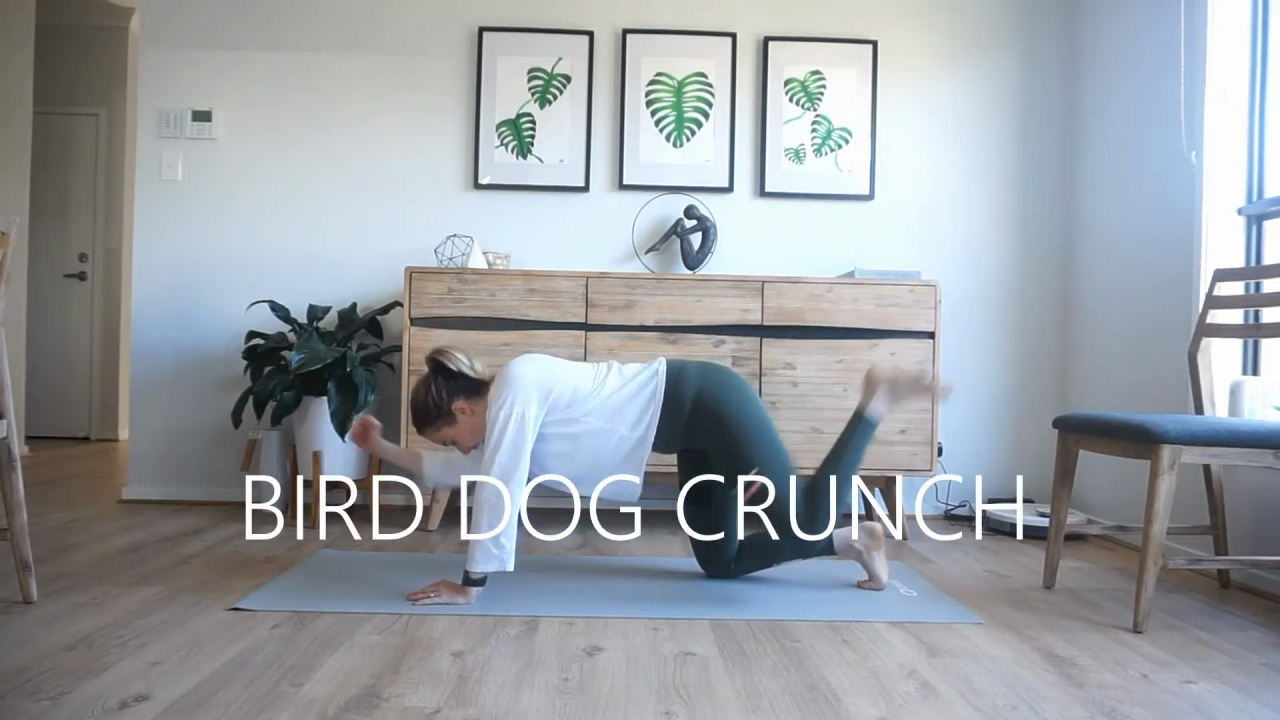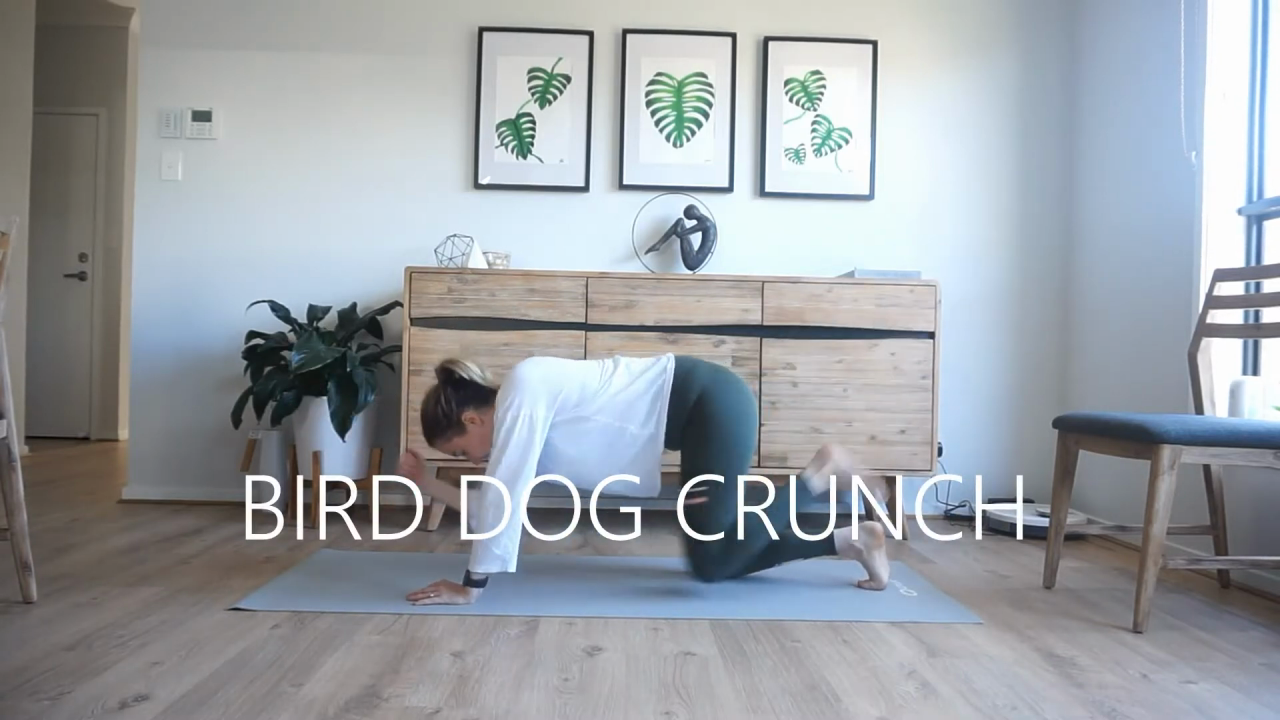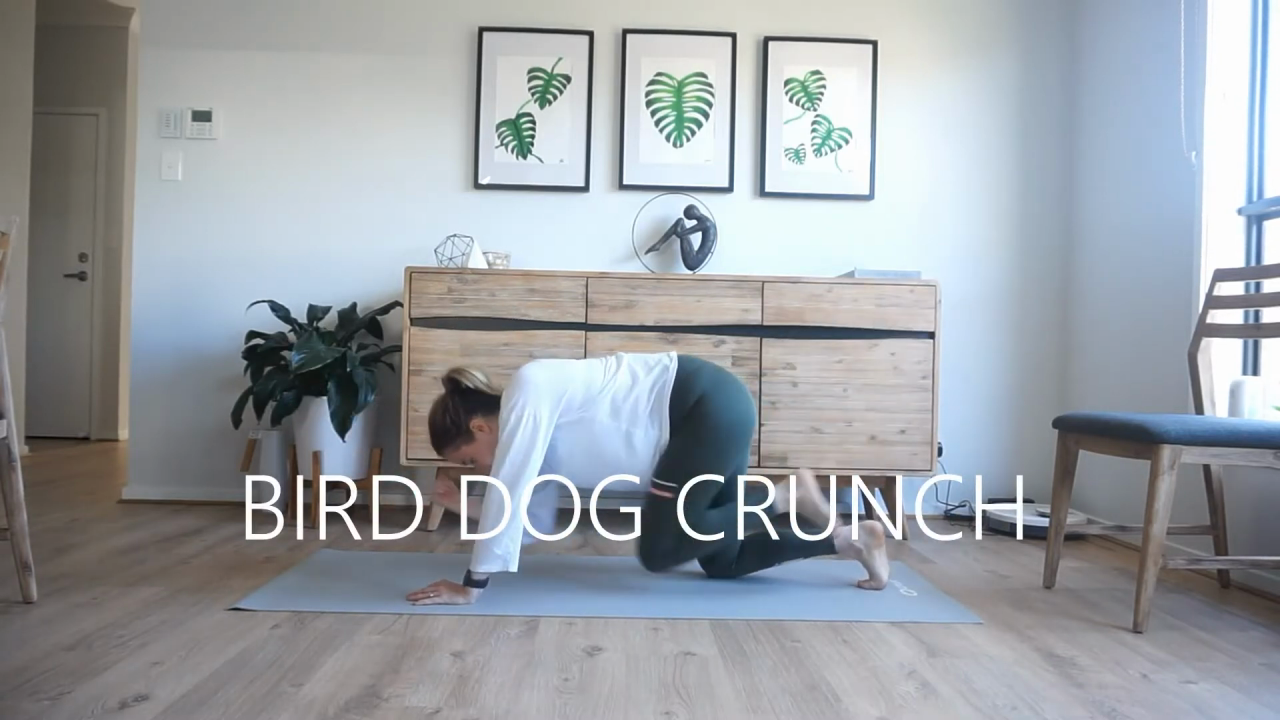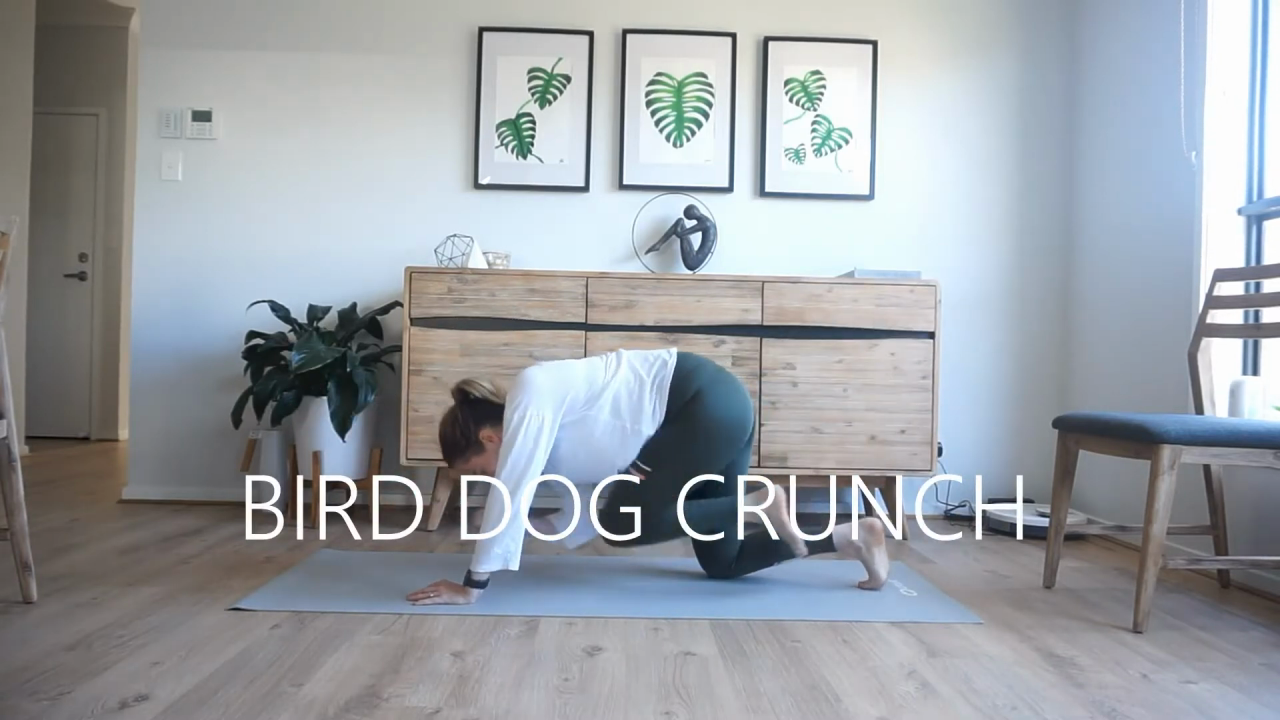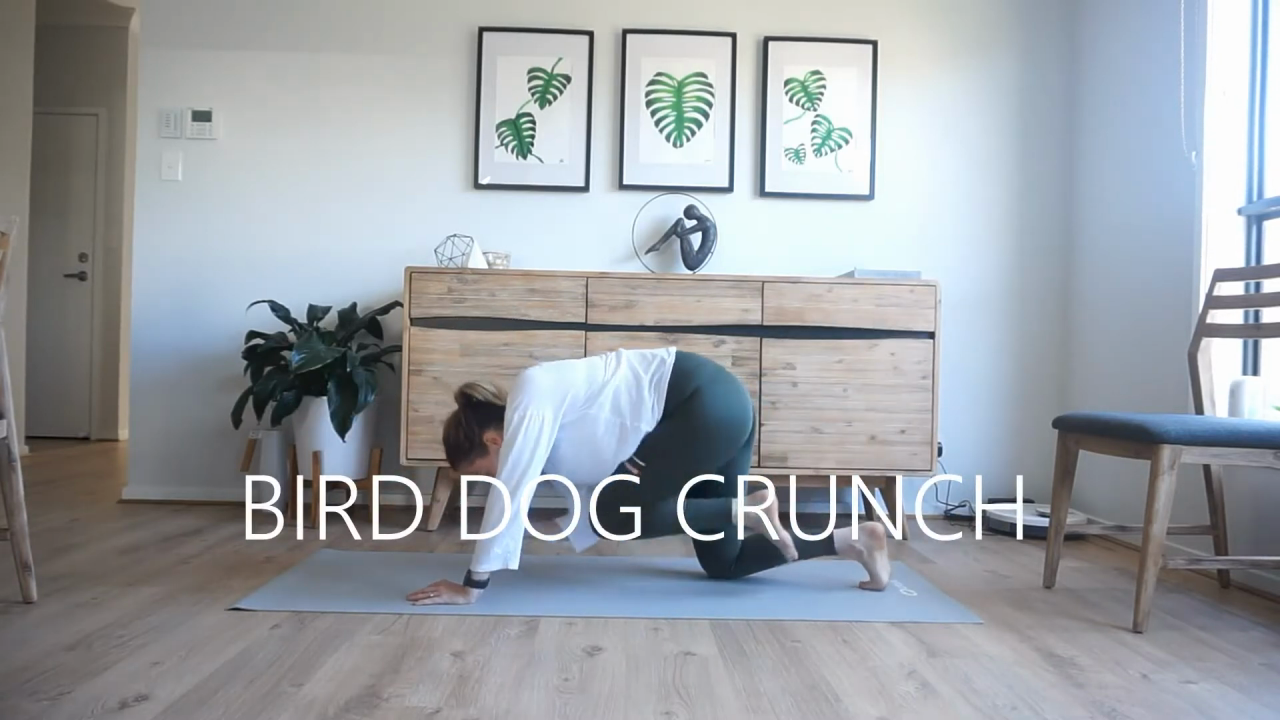
dt=0.1s
person 1, frame 1
left shoulder: (512, 390)
right shoulder: (516, 397)
left elbow: (499, 495)
right elbow: (491, 486)
left wrist: (469, 586)
right wrist: (393, 454)
left hip: (701, 399)
right hip: (695, 411)
left knee: (797, 525)
right knee: (722, 556)
left ankle: (874, 401)
right ankle: (854, 537)
person 1, frame 2
left shoulder: (521, 393)
right shoulder: (522, 402)
left elbow: (502, 495)
right elbow: (504, 497)
left wrist: (470, 586)
right wrist: (429, 480)
left hip: (708, 399)
right hip: (697, 407)
left knee: (712, 563)
right knee: (718, 557)
left ankle: (817, 473)
right ankle: (853, 536)
person 1, frame 3
left shoulder: (526, 393)
right shoulder: (540, 426)
left elbow: (506, 496)
right elbow: (535, 517)
left wrist: (470, 585)
right wrist: (478, 510)
left hip: (708, 401)
right hip: (712, 404)
left knee: (658, 553)
right knee: (721, 559)
left ankle: (782, 497)
right ankle: (851, 536)
person 1, frame 4
left shoulder: (529, 396)
right shoulder: (545, 428)
left elbow: (510, 497)
right elbow: (578, 525)
left wrist: (471, 585)
right wrist: (494, 515)
left hip: (705, 399)
right hip: (715, 405)
left knee: (622, 523)
right knee: (722, 561)
left ankle: (760, 502)
right ankle: (852, 534)
person 1, frame 5
left shoulder: (530, 397)
right shoulder: (552, 441)
left elbow: (509, 498)
right elbow: (589, 525)
left wrist: (471, 585)
left hip: (705, 398)
right hip: (719, 403)
left knee: (619, 515)
right knee: (722, 562)
left ankle: (747, 510)
right ankle: (853, 538)
